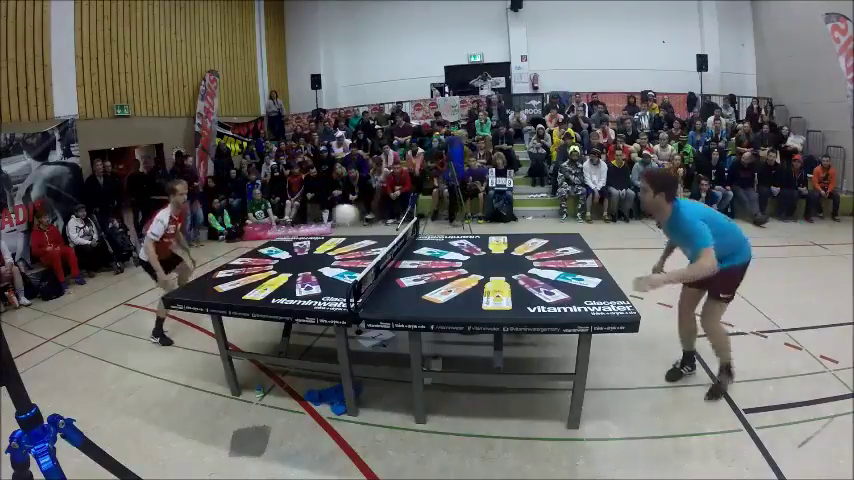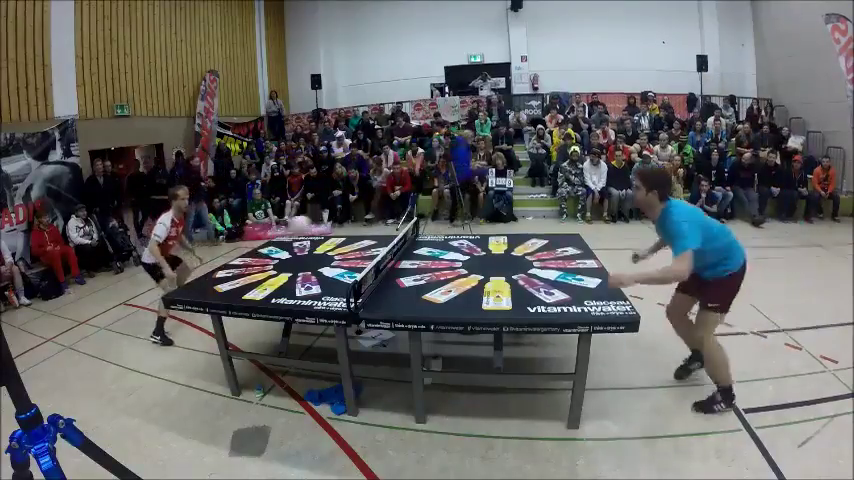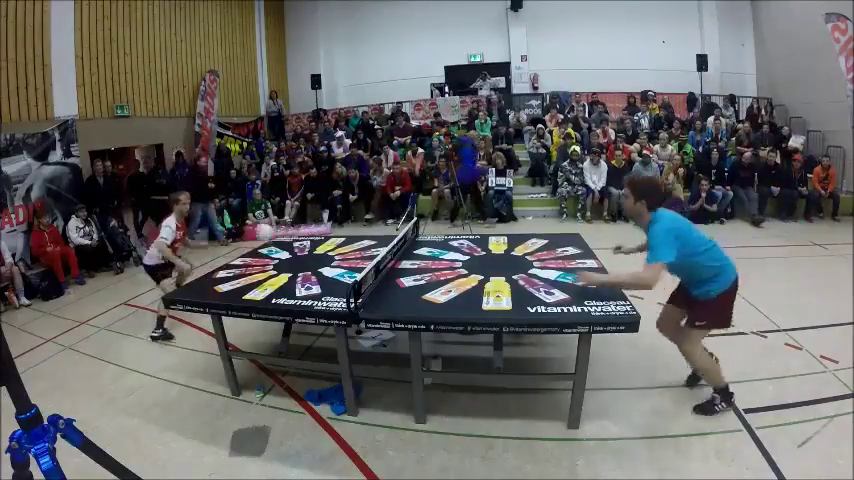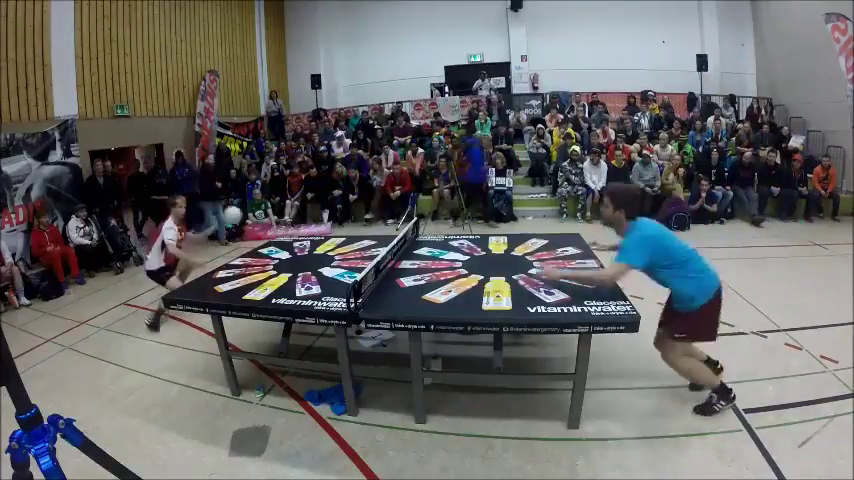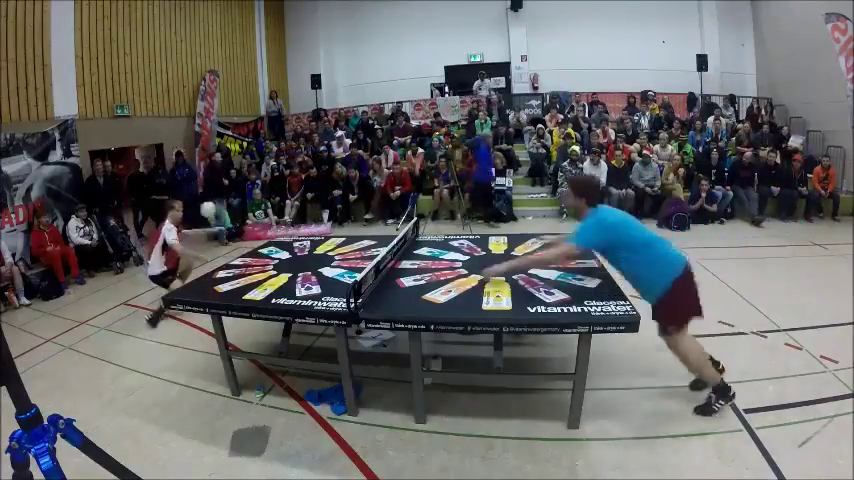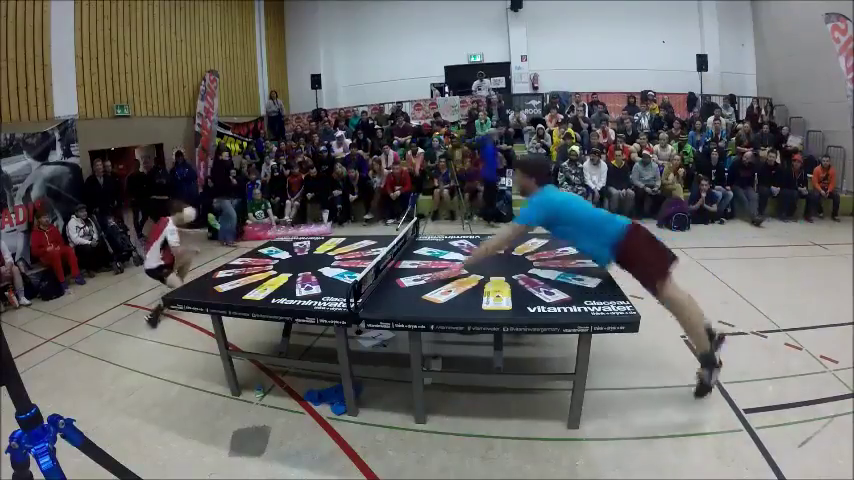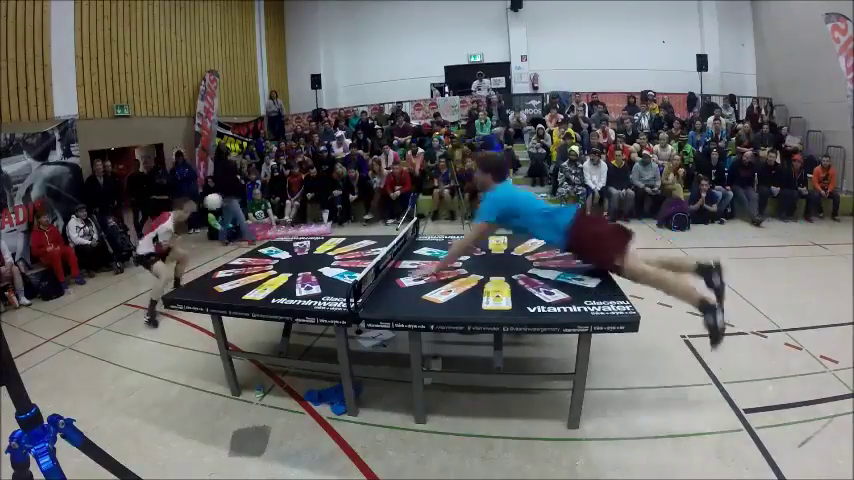
dt=0.1s
person 1, frame 1
left shoulder: (688, 218)
right shoulder: (667, 213)
left elbow: (709, 266)
left wrist: (663, 278)
right wrist: (662, 260)
left hip: (732, 259)
right hip: (710, 255)
left knee: (709, 320)
right knee: (684, 308)
left ankle: (726, 370)
right ankle: (688, 360)
person 1, frame 2
left shoulder: (678, 220)
right shoulder: (661, 211)
left elbow: (681, 271)
left wrist: (633, 278)
right wrist: (649, 251)
left hip: (725, 268)
right hip: (702, 263)
left knee: (701, 333)
right knee: (674, 313)
left ankle: (725, 393)
right ankle: (697, 355)
person 1, frame 3
left shoulder: (663, 228)
right shoulder: (659, 219)
left elbow: (648, 279)
left wrist: (599, 279)
right wrist: (634, 249)
left hip: (717, 284)
right hip: (699, 279)
left knee: (687, 344)
right knee: (665, 325)
left ankle: (724, 394)
right ankle: (705, 362)
person 1, frame 4
left shoulder: (637, 237)
right shoulder: (638, 226)
left elbow: (610, 277)
left wrist: (560, 273)
right wrist: (610, 247)
left hip: (699, 293)
right hip: (687, 288)
left knee: (671, 354)
right knee: (663, 343)
left ankle: (723, 393)
right ankle: (710, 366)
person 1, frame 5
left shoulder: (595, 222)
right shoulder: (601, 213)
left elbow: (557, 255)
left wrist: (506, 267)
right wrist: (558, 240)
left hip: (670, 275)
right hip: (666, 273)
left knee: (676, 339)
right knee: (671, 335)
left ankle: (721, 391)
right ankle: (712, 366)
person 1, frame 6
left shoulder: (540, 202)
right shoulder: (549, 195)
left elbow: (504, 238)
left wrist: (467, 262)
left hip: (622, 241)
right hip: (624, 236)
left knee: (669, 295)
right knee: (669, 294)
left ankle: (707, 359)
right ankle: (708, 336)
person 1, frame 7
left shoulder: (495, 197)
right shoulder: (506, 191)
left elbow: (470, 239)
left wrist: (440, 265)
left hip: (577, 231)
right hip: (580, 222)
left knee: (639, 270)
right knee: (639, 266)
left ankle: (706, 306)
right ankle: (705, 270)
person 2, frame 1
left shoulder: (179, 213)
right shoulder: (163, 218)
right elbow: (147, 245)
left wrist: (188, 254)
right wrist: (159, 271)
left hip: (164, 252)
right hip: (150, 258)
left knee: (187, 269)
right knee: (170, 290)
right ankle: (157, 332)
person 2, frame 2
left shoulder: (180, 217)
right shoulder: (165, 221)
left elbow: (180, 238)
right elbow: (152, 247)
left wrist: (193, 252)
right wrist: (166, 268)
left hip: (165, 255)
right hip: (152, 261)
left knee: (186, 269)
right knee: (171, 290)
right ankle: (158, 332)
person 2, frame 3
left shoulder: (181, 222)
right shoulder: (170, 224)
left elbow: (184, 241)
right elbow: (161, 248)
right wrist: (179, 263)
left hip: (164, 260)
right hip: (154, 263)
left knee: (187, 268)
right knee: (171, 290)
right ankle: (158, 329)
person 2, frame 4
left shoulder: (178, 224)
right shoulder: (170, 227)
left elbow: (190, 237)
right elbow: (172, 249)
left wrist: (208, 231)
right wrist: (192, 259)
left hip: (167, 261)
right hip: (156, 267)
left knee: (190, 264)
right ankle: (155, 317)
person 2, frame 5
left shoulder: (170, 225)
right shoulder: (169, 228)
right elbow: (179, 250)
right wrist: (198, 255)
left hip: (166, 265)
right hip: (159, 271)
left knee: (190, 261)
left ankle: (180, 287)
right ankle: (155, 315)
person 2, frame 6
left shoulder: (166, 221)
right shoulder: (171, 228)
right elbow: (177, 251)
right wrist: (192, 250)
left hip: (161, 260)
right hip: (154, 266)
left knee: (187, 258)
right knee: (178, 286)
left ankle: (179, 286)
right ankle: (154, 314)
person 2, frame 7
left shoulder: (170, 215)
right shoulder: (167, 226)
right elbow: (165, 246)
right wrist: (175, 242)
left hip: (156, 248)
right hip: (145, 253)
left knee: (183, 256)
right knee: (165, 275)
left ankle: (177, 284)
right ankle: (150, 313)
